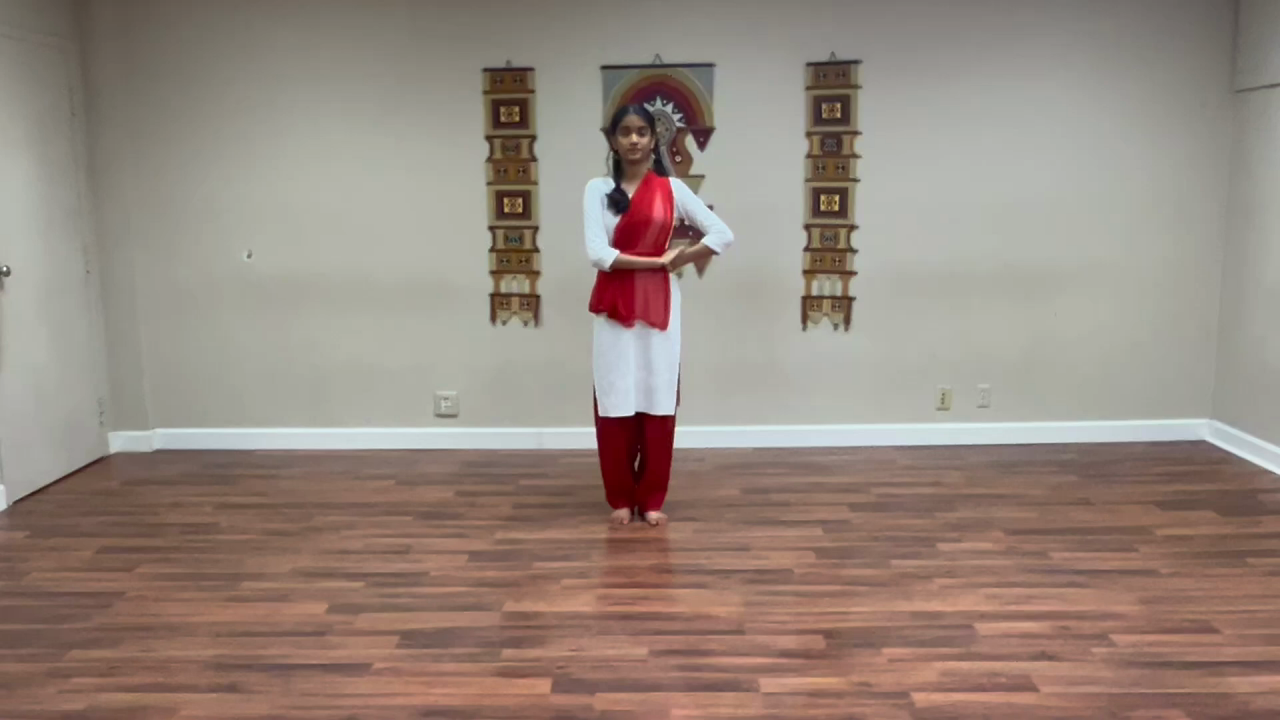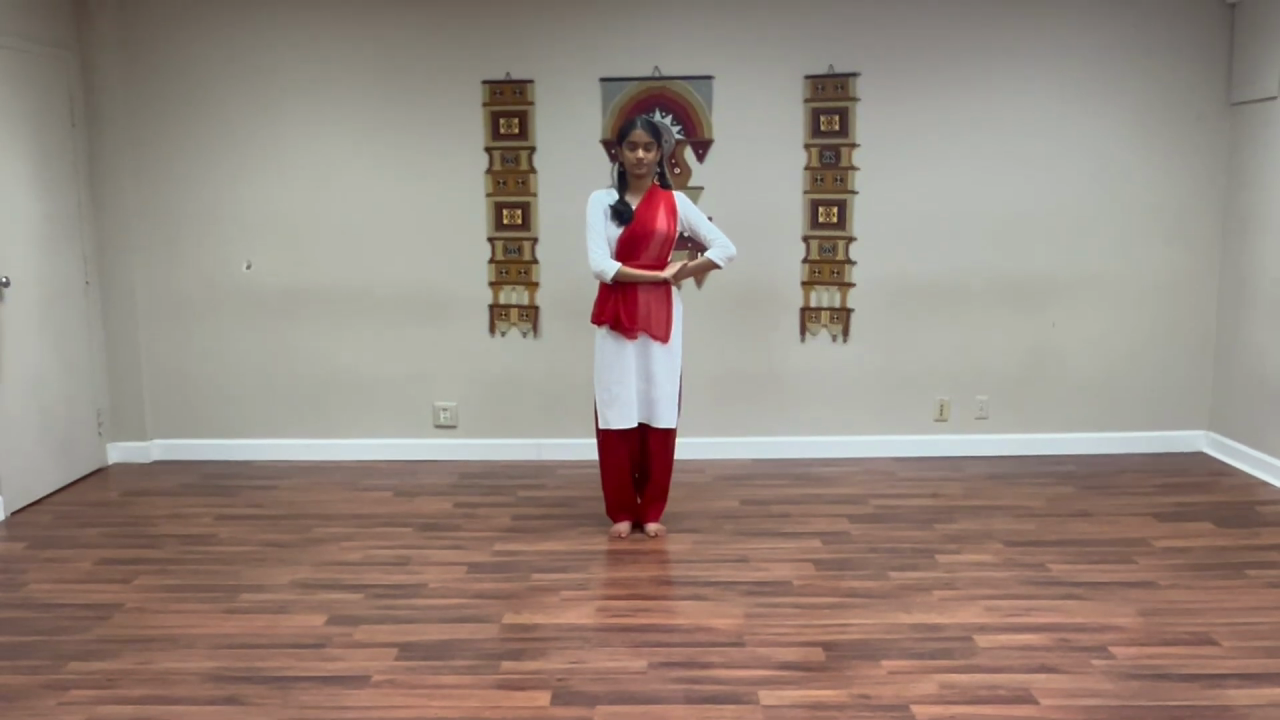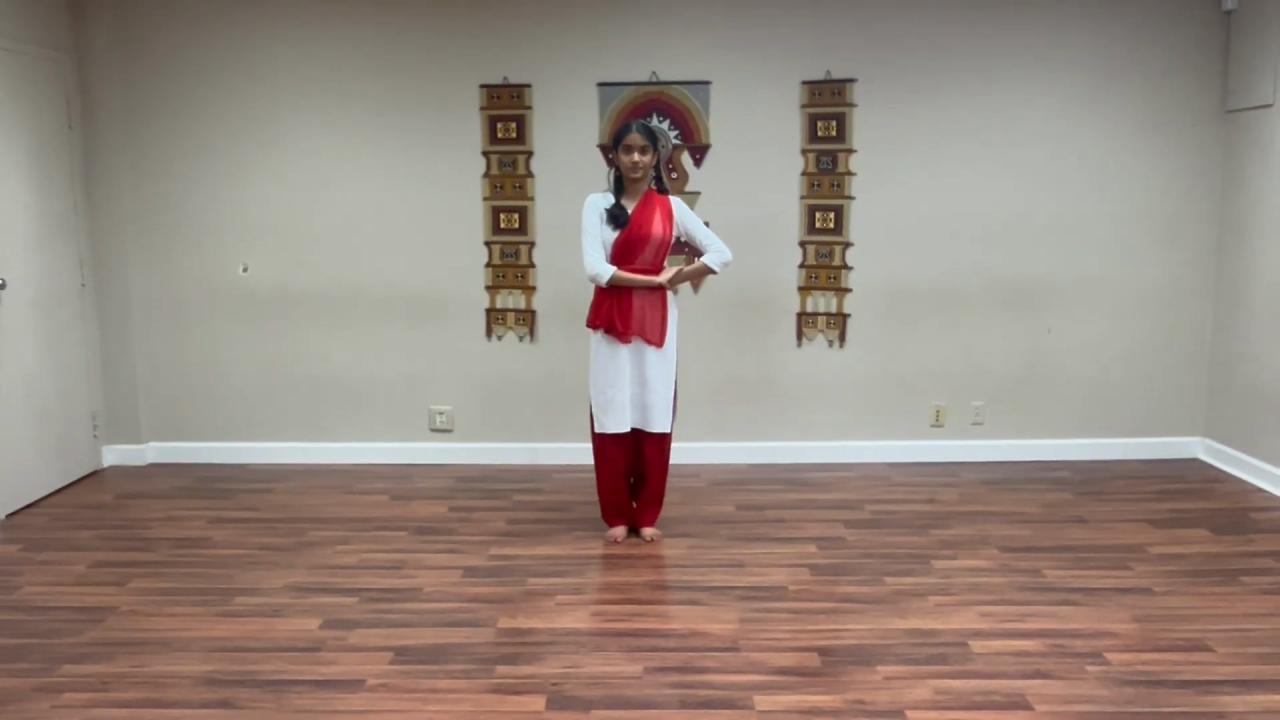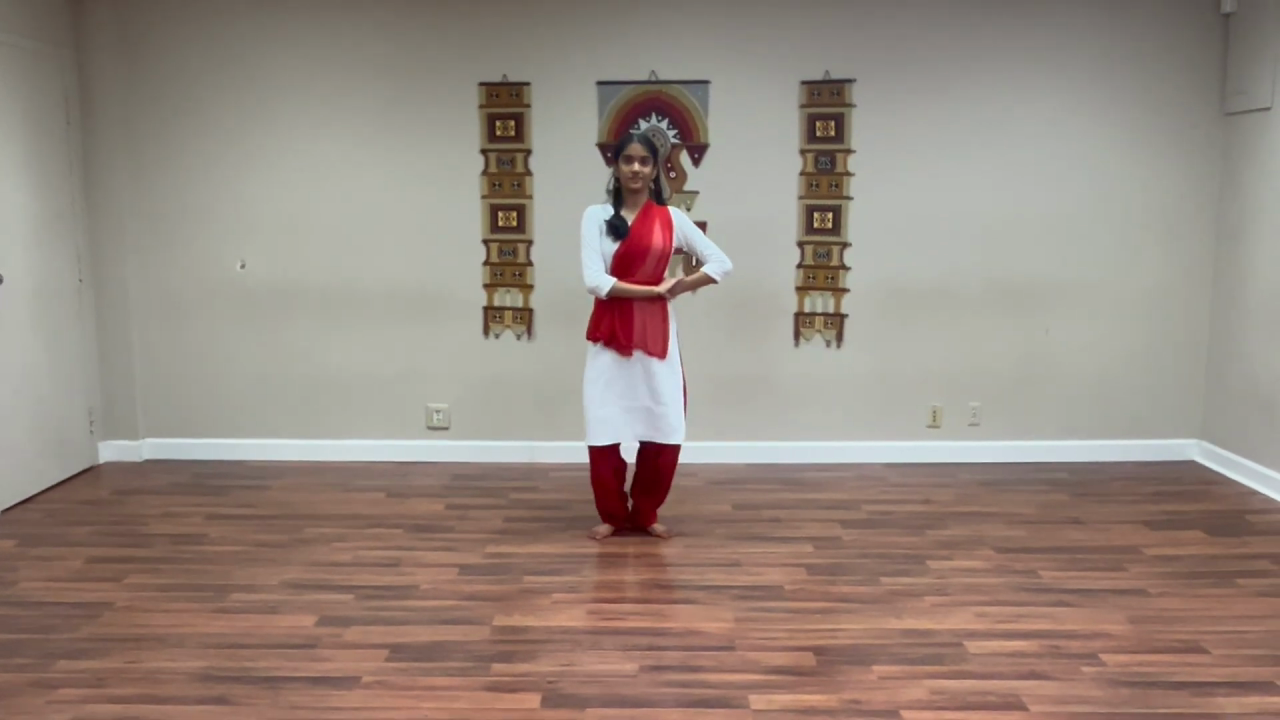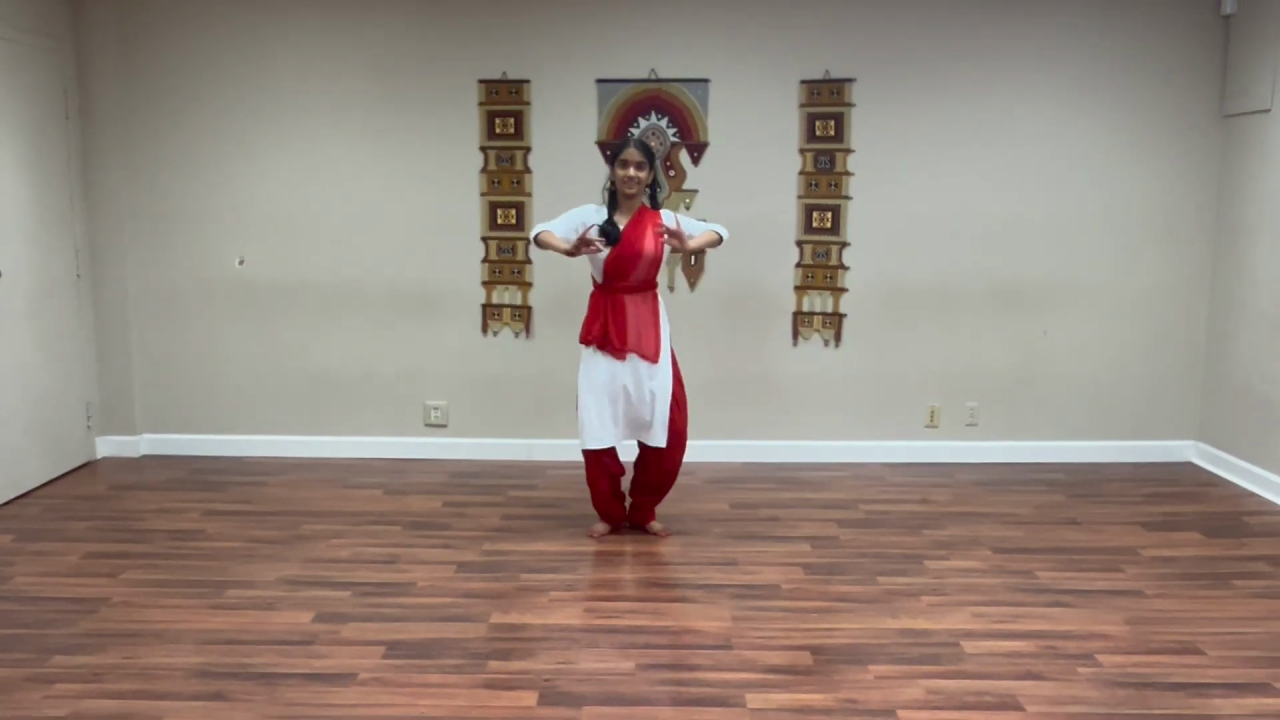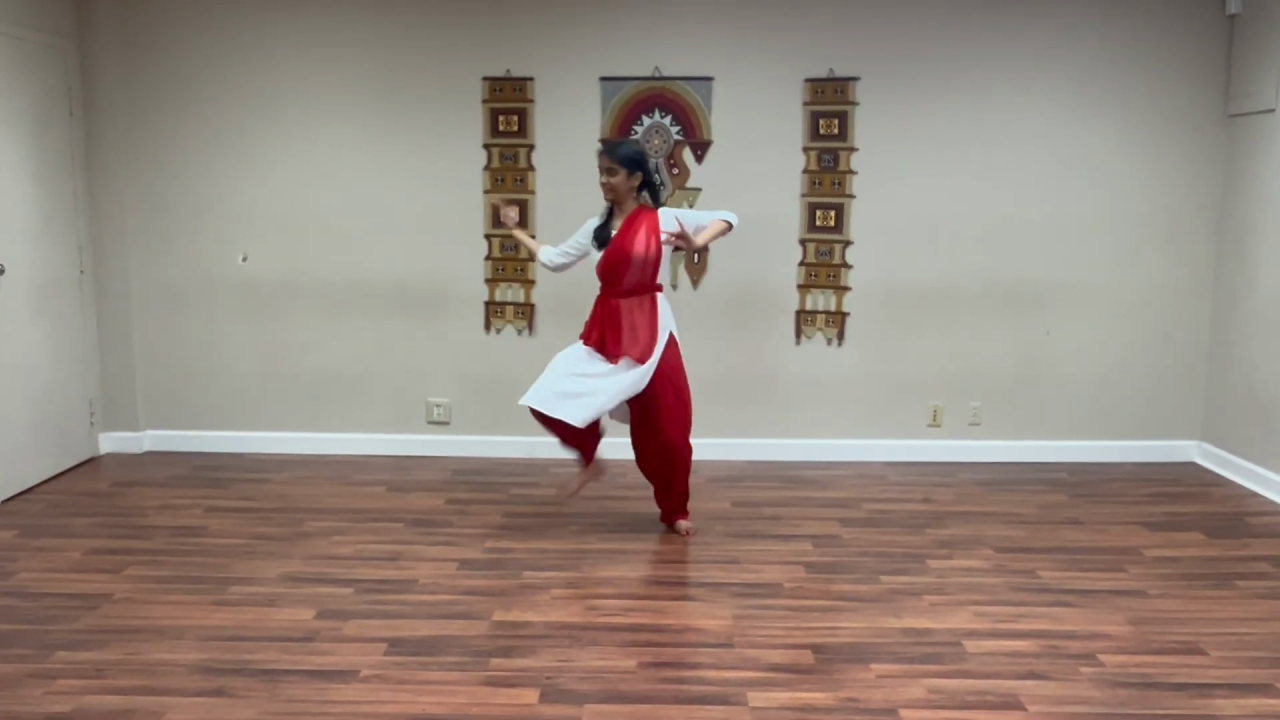
dt=0.7s
person 1, frame 1
left shoulder: (671, 188)
right shoulder: (598, 189)
left elbow: (722, 234)
right elbow: (598, 254)
left wrist: (678, 261)
right wrist: (656, 261)
left hip: (659, 303)
right hip: (614, 305)
left knee: (659, 400)
right knee: (614, 401)
left ankle: (652, 498)
right ankle: (621, 498)
person 1, frame 2
left shoulder: (675, 201)
right shoulder: (601, 200)
left elbow: (725, 248)
right elbow: (600, 265)
left wrist: (680, 274)
right wrist: (658, 274)
left hip: (661, 316)
right hip: (616, 317)
left knee: (659, 411)
right knee: (617, 413)
left ankle: (651, 510)
right ankle: (622, 511)
person 1, frame 3
left shoulder: (671, 207)
right shoulder: (598, 204)
left elbow: (720, 254)
right elbow: (595, 269)
left wrist: (675, 279)
right wrist: (653, 279)
left hip: (656, 320)
right hip: (611, 321)
left knee: (654, 418)
right knee: (611, 418)
left ankle: (647, 515)
right ankle: (617, 516)
person 1, frame 4
left shoulder: (671, 218)
right shoulder: (596, 215)
left elbow: (721, 264)
right elbow: (594, 281)
left wrist: (675, 290)
right wrist: (655, 290)
left hip: (656, 331)
right hip: (610, 333)
left knee: (665, 430)
right knee: (603, 430)
left ankle: (645, 513)
right ankle: (612, 514)
person 1, frame 5
left shoulder: (664, 220)
right shoulder: (590, 216)
left elbow: (718, 232)
right elbow: (541, 233)
left wrist: (688, 246)
right wrist: (568, 249)
left hip: (649, 328)
right hip: (603, 330)
left knee: (667, 429)
right knee: (598, 429)
left ankle: (643, 511)
right ankle: (610, 513)
person 1, frame 6
left shoulder: (665, 219)
right shoulder: (596, 228)
left elbow: (727, 218)
right elbow: (554, 259)
left wrist: (697, 242)
right wrist: (516, 231)
left hip: (651, 332)
right hip: (604, 331)
left knee: (668, 431)
right knee: (548, 399)
left ankle: (675, 511)
right ankle: (589, 460)
